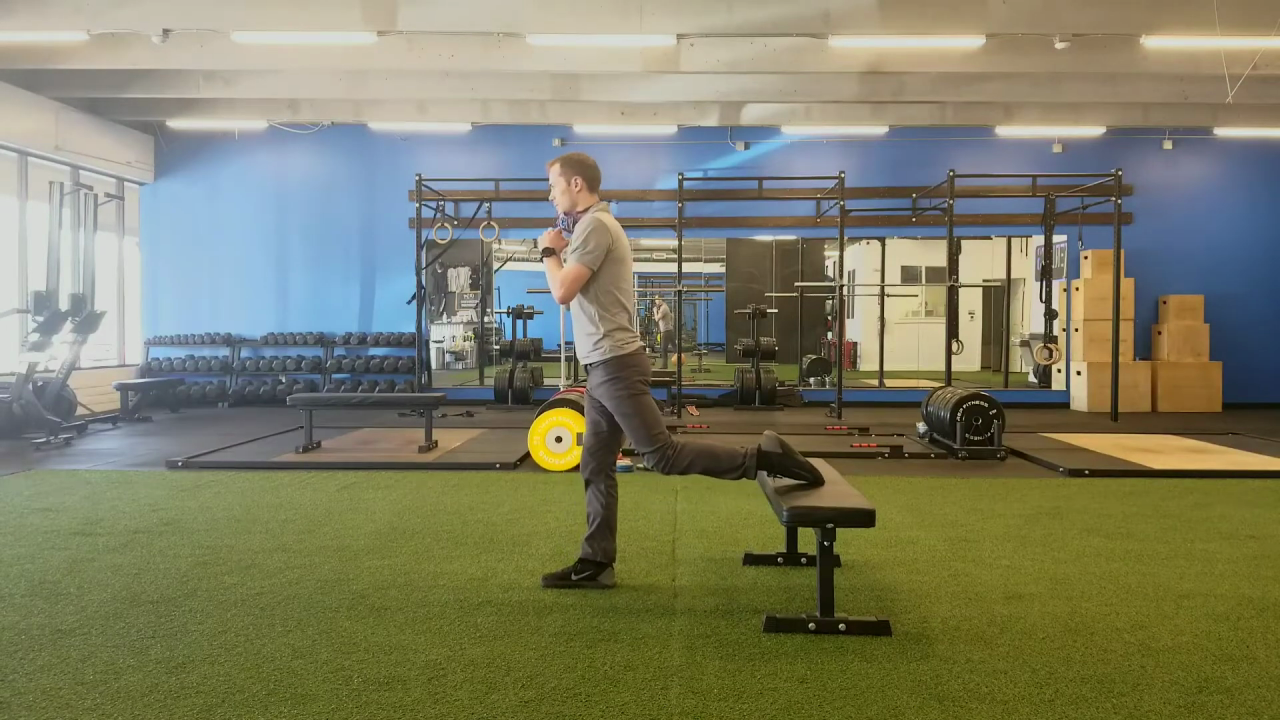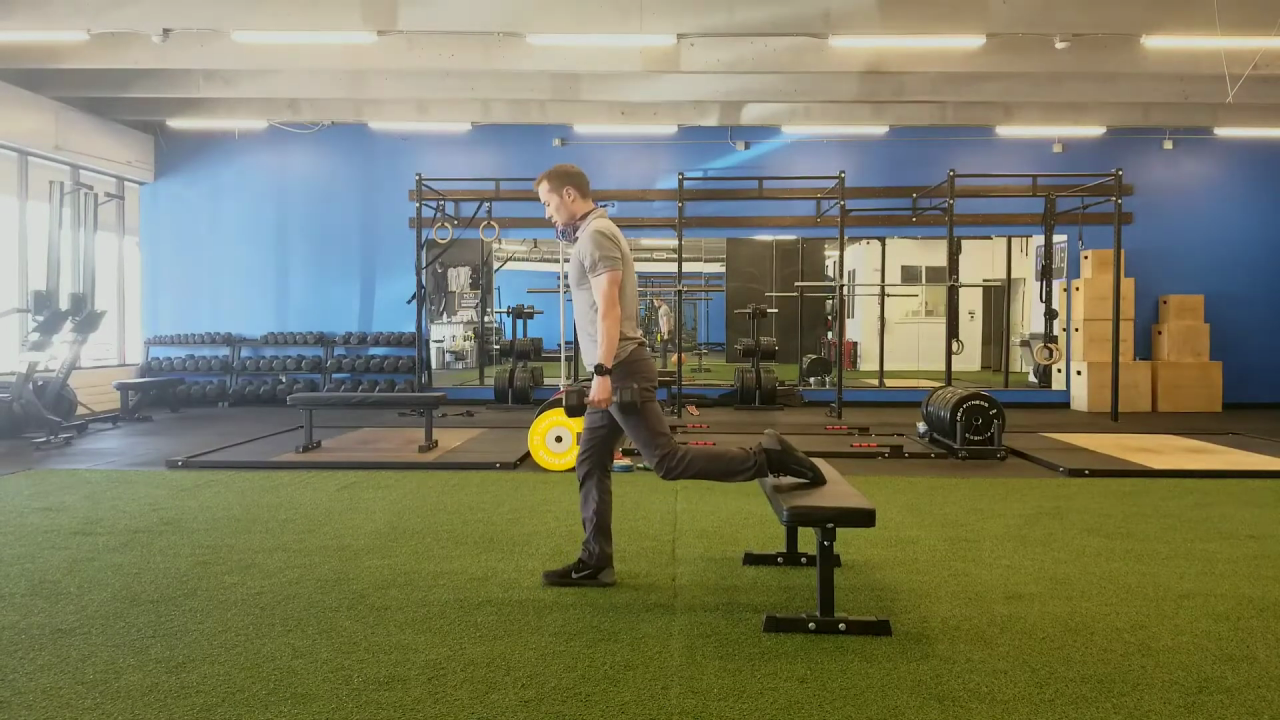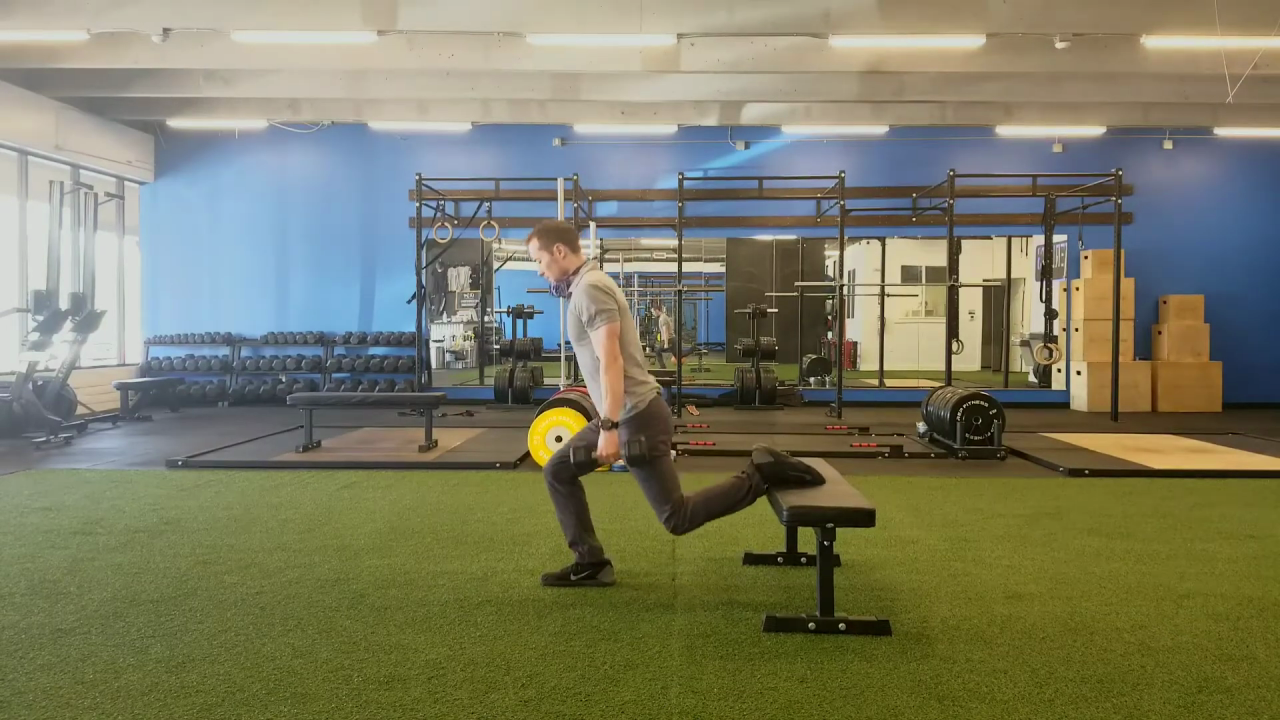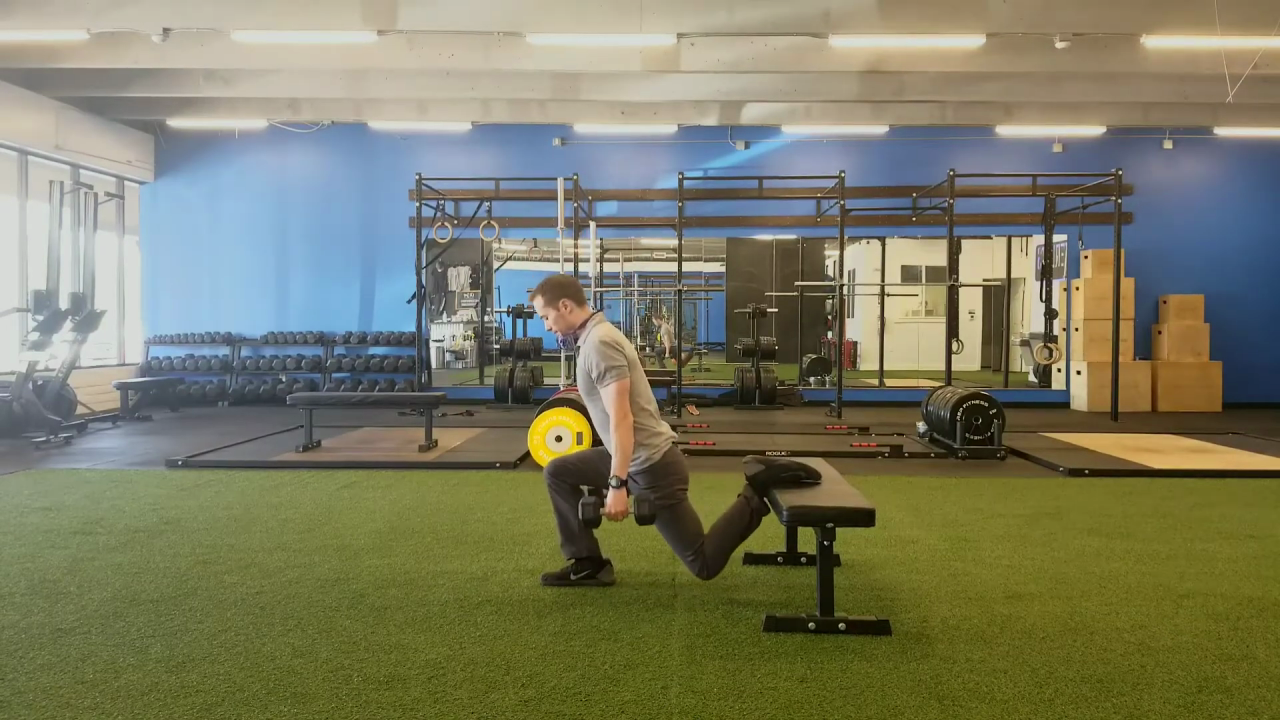
dt=0.5s
person 1, frame 1
left shoulder: (594, 226)
right shoulder: (595, 225)
left elbow: (562, 292)
left wrist: (549, 252)
right wrist: (563, 251)
left hip: (615, 364)
right hip: (603, 367)
left knee: (663, 455)
right knee: (596, 468)
left ankle: (763, 457)
right ankle: (595, 563)
person 1, frame 2
left shoulder: (596, 234)
right shoulder: (593, 234)
left elbow: (609, 308)
left wrist: (603, 372)
right wrist: (602, 372)
left hip: (620, 369)
right hip: (612, 370)
left knee: (667, 460)
right knee: (591, 466)
left ankle: (766, 457)
right ankle: (594, 563)
person 1, frame 3
left shoulder: (590, 288)
right shoulder: (587, 286)
left elbow: (611, 361)
left wrist: (608, 428)
right wrist: (608, 423)
left hip: (636, 416)
right hip: (622, 414)
left knee: (677, 517)
right knee: (559, 472)
left ankle: (761, 474)
right ankle: (591, 563)
person 1, frame 4
left shoulder: (599, 343)
right shoulder: (597, 335)
left elbow: (621, 419)
left wrist: (617, 486)
right wrist: (617, 475)
left hip: (651, 466)
right hip: (637, 457)
left knee: (704, 563)
right knee: (558, 473)
left ankle: (758, 493)
right ankle: (588, 562)
